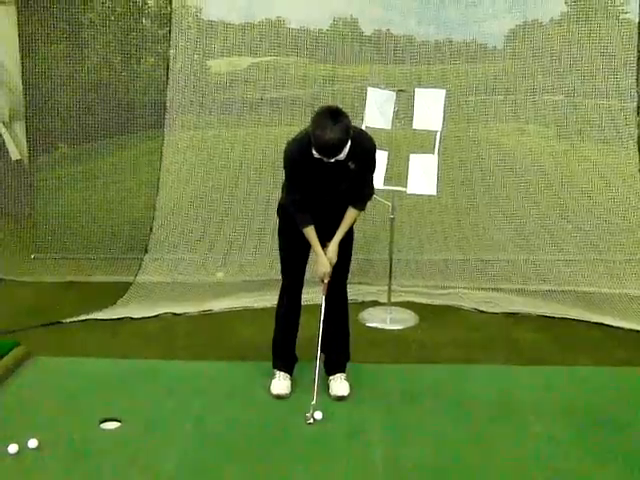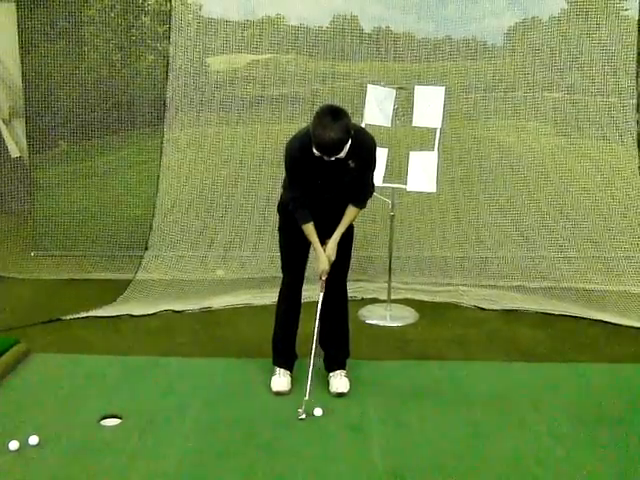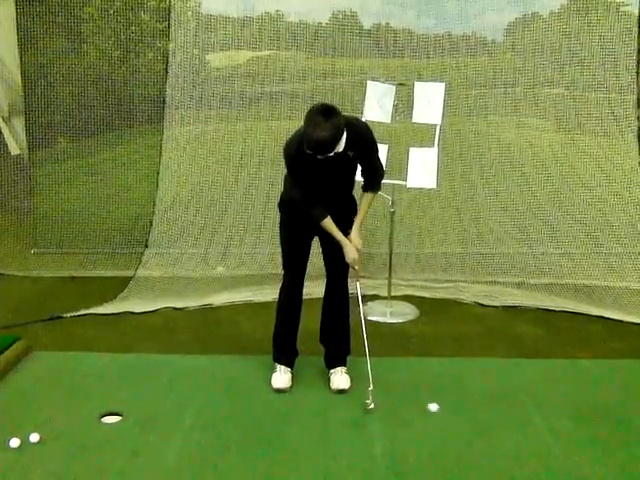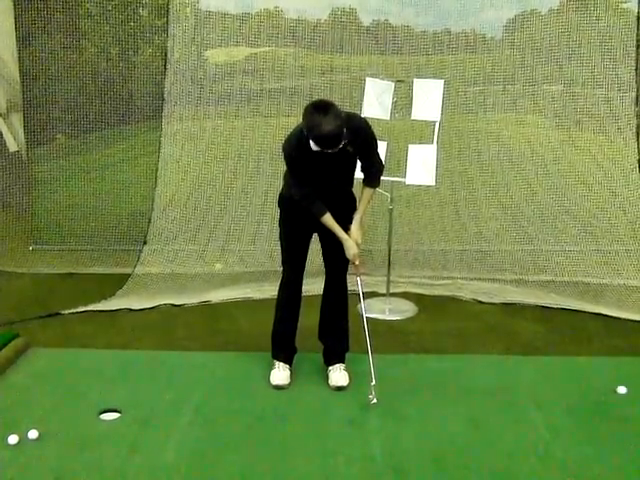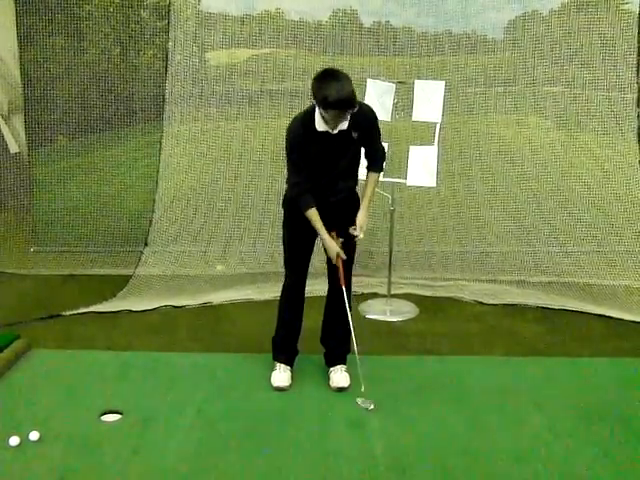
dt=1s
person 1, frame 1
left shoulder: (364, 146)
right shoulder: (296, 149)
left elbow: (360, 198)
right elbow: (299, 207)
left wrist: (336, 242)
right wrist: (319, 254)
left hip: (339, 218)
right hip: (297, 217)
left knee: (337, 290)
right knee: (291, 287)
left ankle: (337, 368)
right ankle: (282, 366)
person 1, frame 2
left shoulder: (364, 144)
right shoulder: (297, 147)
left elbow: (360, 197)
right elbow: (299, 204)
left wrist: (335, 239)
right wrist: (318, 251)
left hip: (339, 215)
right hip: (297, 214)
left knee: (337, 285)
right knee: (291, 283)
left ankle: (336, 364)
right ankle: (282, 363)
person 1, frame 3
left shoulder: (360, 133)
right shoulder: (295, 148)
left elbow: (373, 178)
right elbow: (310, 204)
left wrist: (356, 227)
right wrist: (344, 244)
left hip: (340, 208)
right hip: (299, 210)
left knee: (338, 280)
right knee: (293, 279)
left ankle: (337, 361)
right ankle: (283, 360)
person 1, frame 4
left shoulder: (359, 128)
right shoulder: (294, 145)
left elbow: (373, 172)
right elbow: (309, 200)
left wrist: (357, 221)
right wrist: (344, 239)
left hip: (340, 205)
right hip: (298, 207)
left knee: (337, 277)
right knee: (292, 277)
left ankle: (335, 358)
right ankle: (282, 357)
person 1, frame 5
left shoulder: (365, 117)
right shoulder: (299, 130)
left elbow: (376, 161)
right elbow: (301, 190)
left wrist: (363, 209)
right wrist: (324, 236)
left hip: (344, 208)
right hip: (302, 211)
left knee: (341, 282)
right knee: (294, 280)
left ankle: (336, 359)
right ankle: (283, 358)
